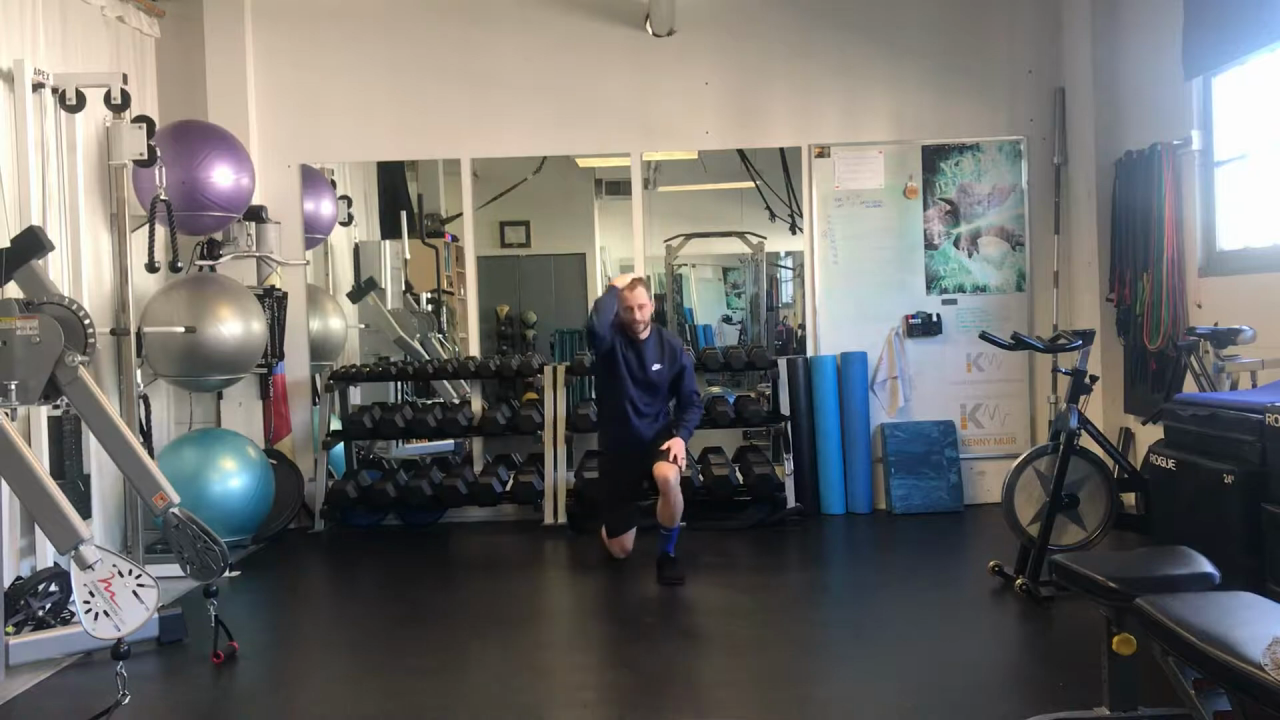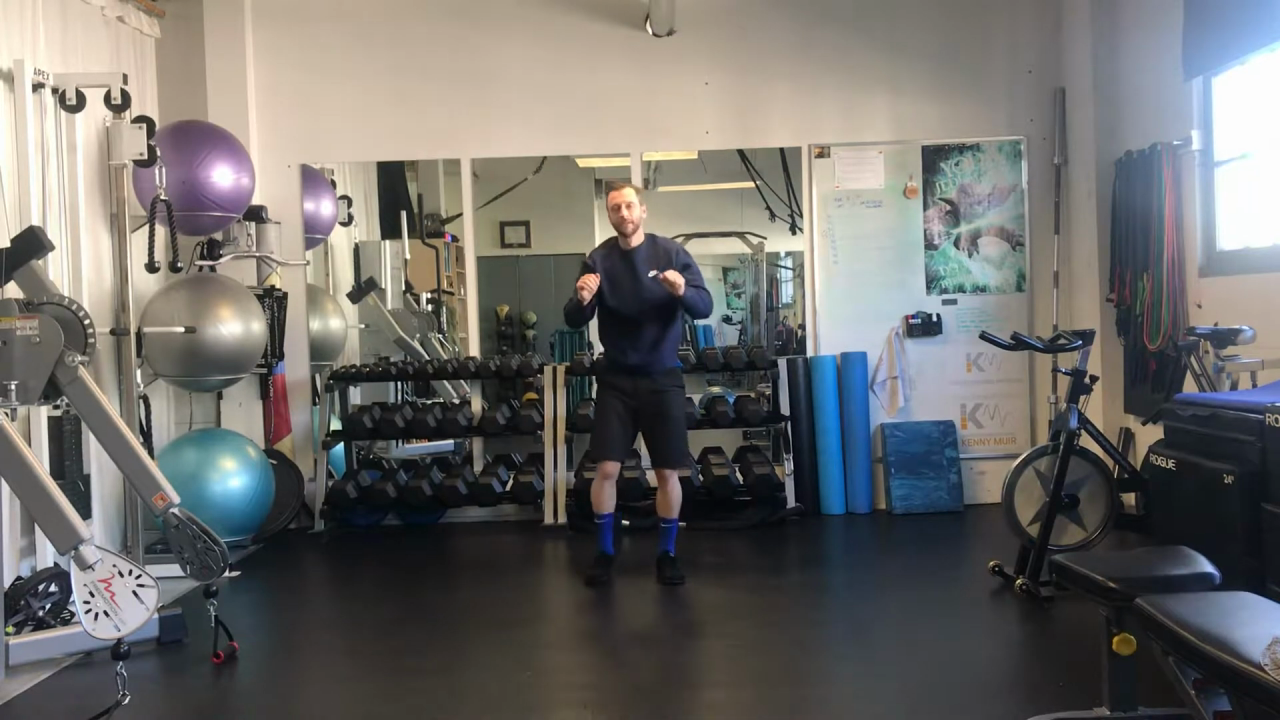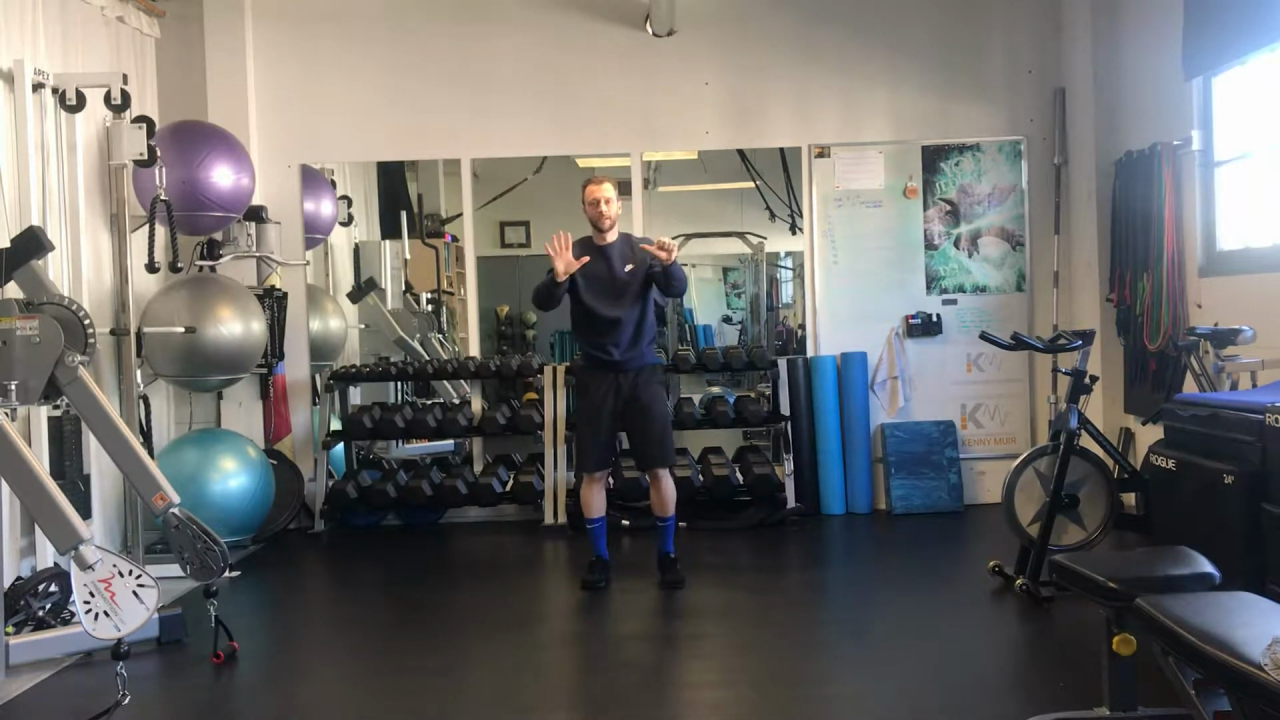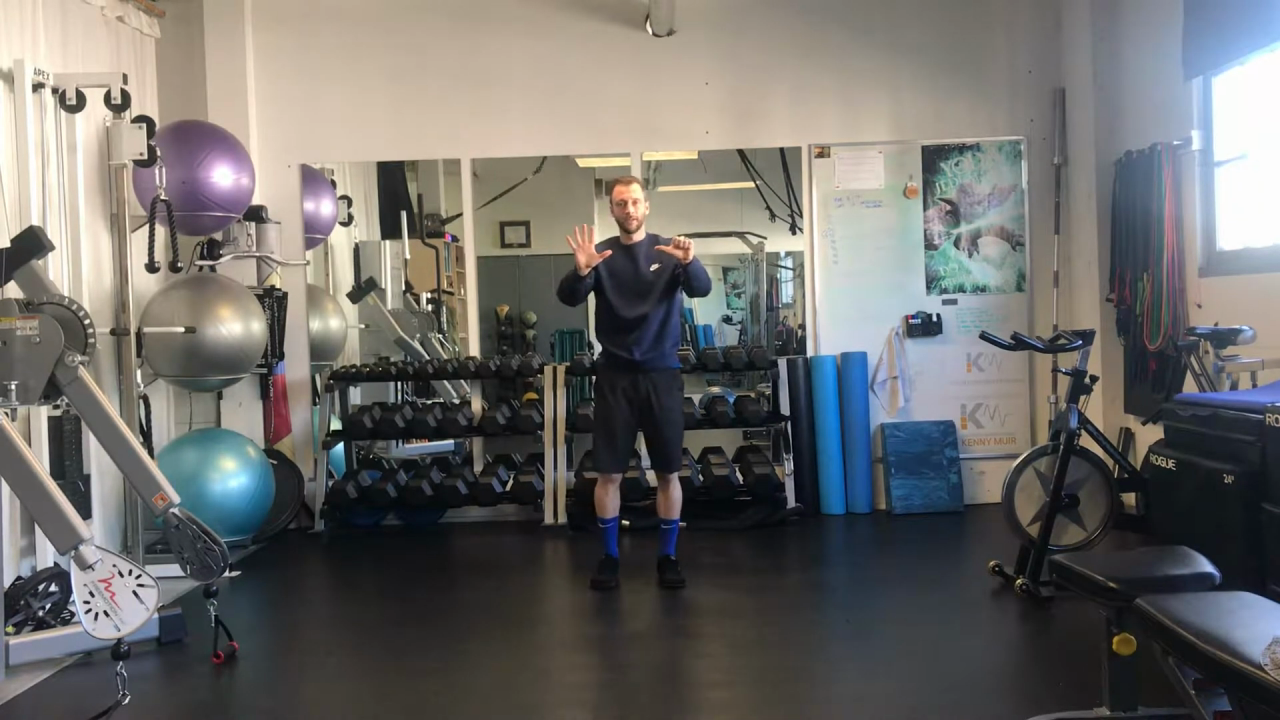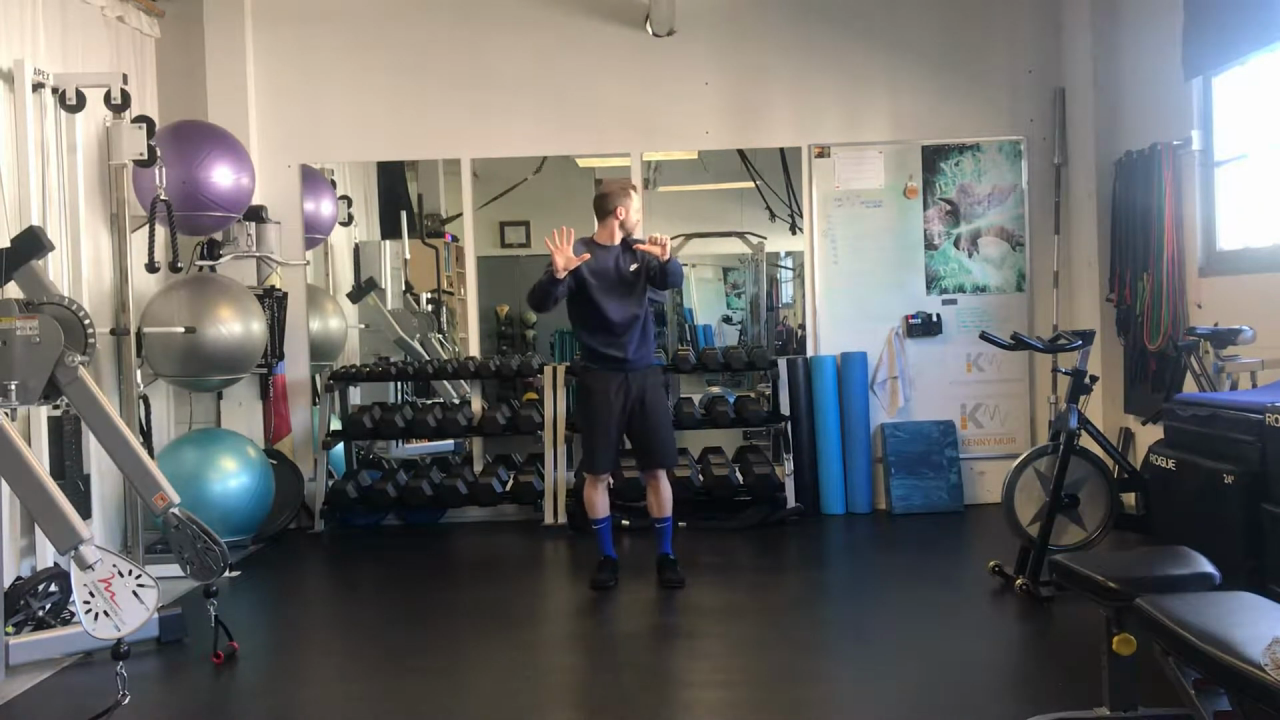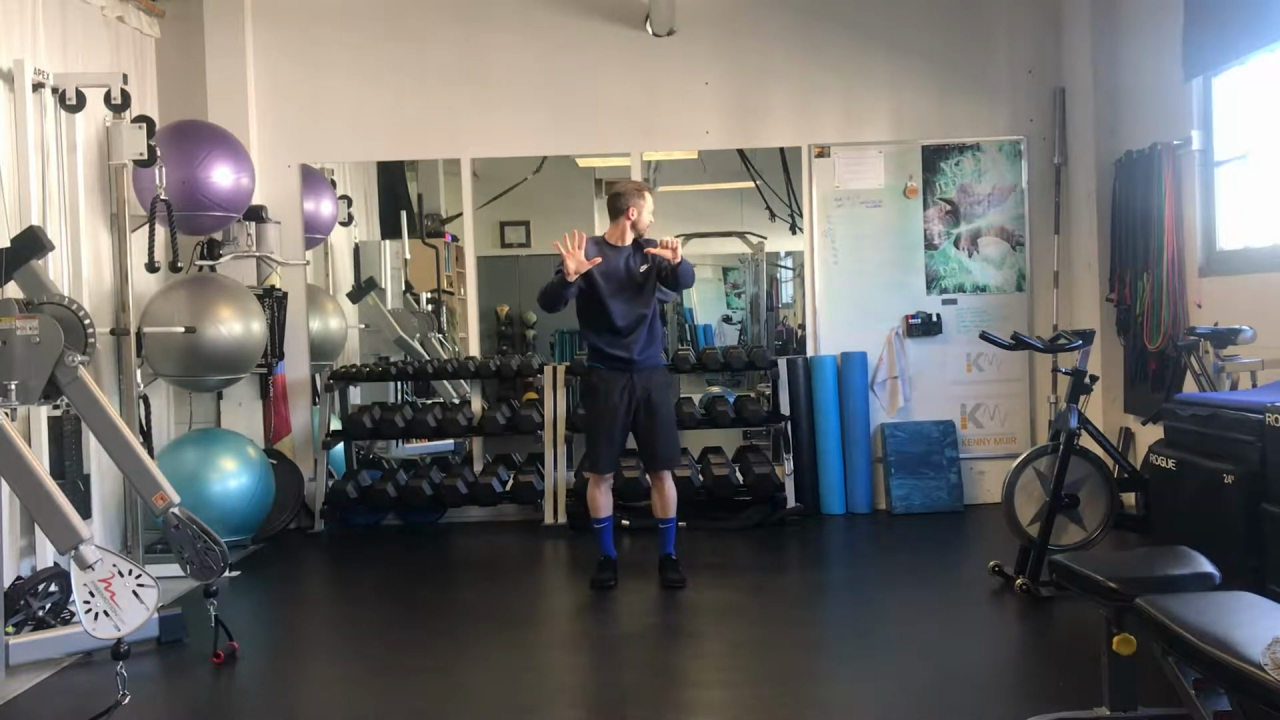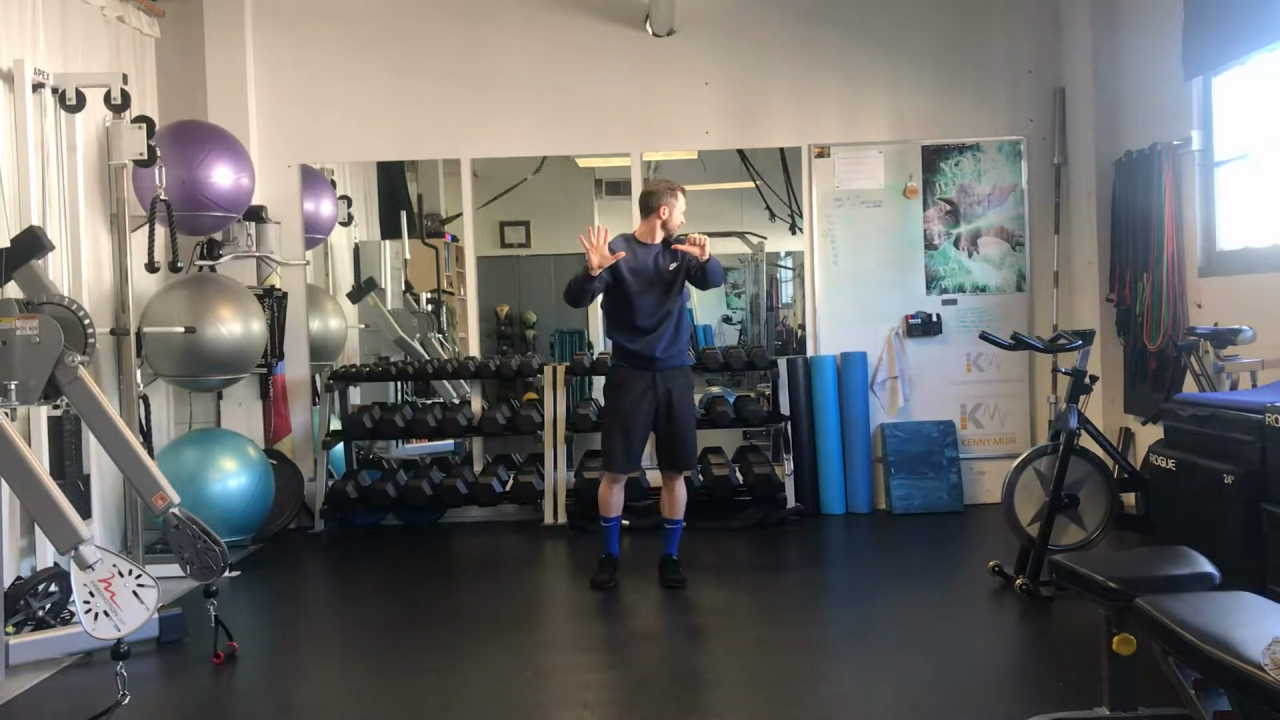
dt=0.7s
person 1, frame 1
left shoulder: (671, 346)
right shoulder: (610, 336)
left elbow: (690, 401)
right elbow: (595, 326)
left wrist: (681, 436)
right wrist: (614, 289)
left hip: (658, 435)
right hip: (619, 443)
left knee: (668, 478)
right knee: (620, 549)
left ankle: (667, 555)
right ankle: (612, 529)
person 1, frame 2
left shoulder: (671, 252)
right shoulder: (598, 260)
left elbow: (705, 307)
right elbow: (574, 321)
left wrist: (682, 290)
right wrist: (581, 300)
left hip: (663, 377)
right hip: (617, 379)
left knee: (668, 472)
right knee: (606, 468)
left ankle: (667, 555)
right ankle: (605, 552)
person 1, frame 3
left shoulder: (642, 250)
right shoulder: (573, 253)
left elbow: (676, 290)
right elbow: (542, 303)
left wrist: (669, 264)
right wrist: (558, 276)
left hip: (643, 371)
right hip: (596, 375)
left knee: (659, 469)
right knee: (593, 473)
left ankle: (667, 554)
right ankle: (599, 557)
person 1, frame 4
left shoulder: (668, 250)
right shoulder: (601, 254)
left elbow: (702, 289)
right elbow: (569, 298)
left wrist: (689, 263)
right wrist: (581, 270)
left hip: (661, 374)
right hip: (615, 376)
left knee: (668, 472)
right knee: (609, 473)
left ankle: (668, 557)
right ankle: (609, 557)
person 1, frame 5
left shoulder: (638, 251)
right shoulder: (579, 255)
left elbow: (671, 282)
right elbow: (539, 303)
left wrist: (665, 258)
right wrist: (557, 274)
left hip: (644, 373)
right hip: (600, 377)
left knee: (656, 470)
right knee: (597, 473)
left ankle: (666, 555)
right ankle: (607, 557)
person 1, frame 6
left shoulder: (650, 252)
right shoulder: (588, 253)
left elbow: (684, 282)
right elbow: (549, 304)
left wrist: (677, 261)
right wrist: (568, 276)
left hip: (651, 374)
right hip: (606, 376)
left knee: (661, 470)
right knee: (600, 473)
left ankle: (668, 556)
right ankle: (607, 557)
person 1, frame 7
left shoulder: (679, 251)
right shoulder: (616, 250)
left elbow: (713, 280)
right elbow: (575, 299)
left wrist: (705, 258)
right wrist: (592, 271)
left hip: (674, 373)
right hip: (629, 374)
left knee: (675, 472)
right knee: (616, 471)
left ankle: (670, 556)
right ankle: (609, 556)
